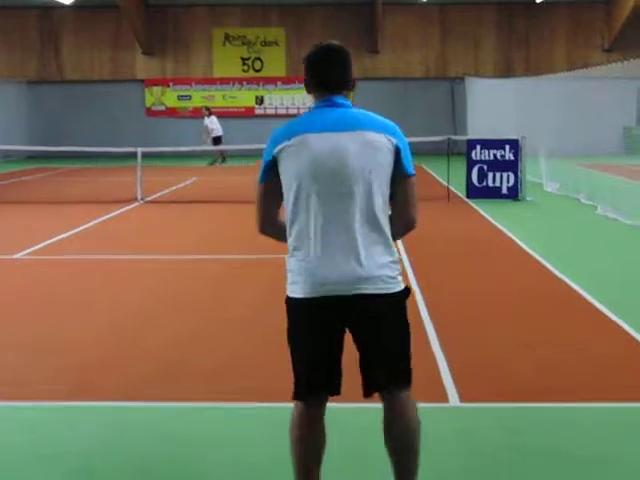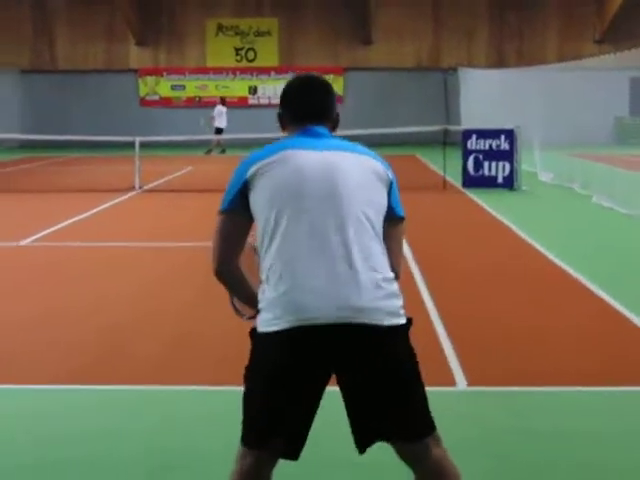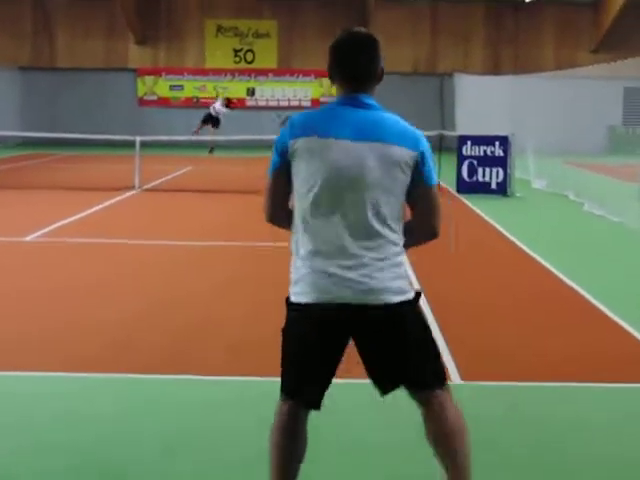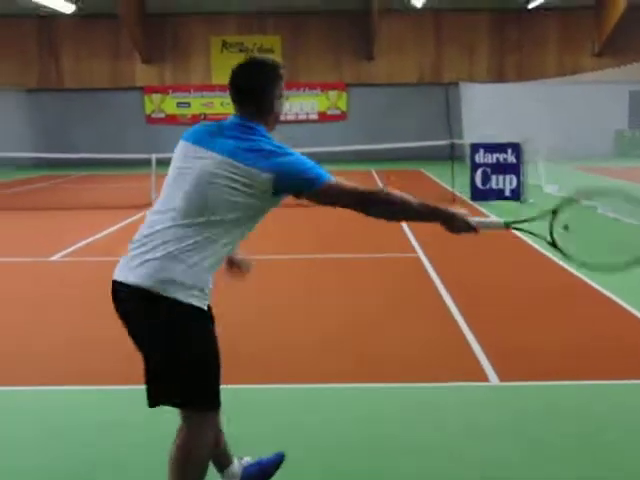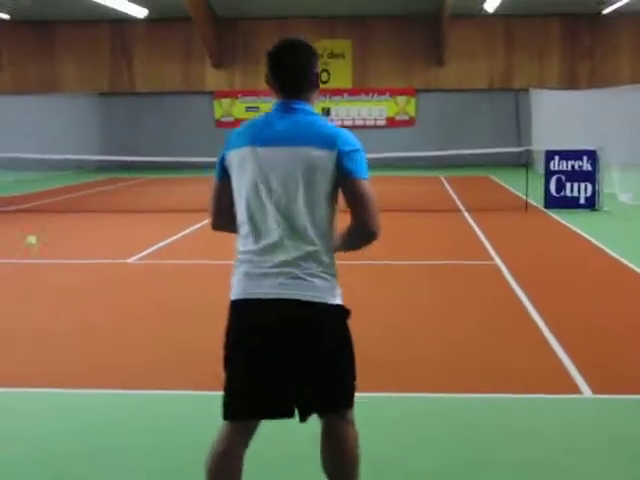
dt=1s
person 1, frame 1
left shoulder: (284, 139)
right shoulder: (387, 132)
left elbow: (266, 224)
right elbow: (407, 218)
left hip: (310, 288)
right hip: (379, 284)
left knee: (309, 403)
right knee: (397, 393)
person 1, frame 2
left shoulder: (257, 164)
right shoulder: (375, 163)
left elbow: (223, 265)
right elbow: (393, 265)
left wrist: (259, 304)
left hip: (289, 323)
right hip: (377, 318)
person 1, frame 3
left shoulder: (296, 131)
right shoulder: (409, 139)
left elbow: (274, 214)
right elbow: (429, 227)
left hip: (313, 293)
right hip: (386, 293)
left knee: (294, 402)
right knee: (433, 394)
person 1, frame 4
left shoulder: (195, 135)
right shoulder: (278, 161)
right elbow: (365, 198)
right wrist: (439, 214)
left hip: (131, 279)
right hip: (172, 292)
left knee: (199, 400)
right knee: (198, 414)
person 1, frame 5
left shoulder: (239, 139)
right shoulder: (337, 141)
left elbow: (220, 219)
right elbow: (368, 228)
left hip: (249, 298)
right hip: (311, 298)
left knee: (239, 425)
right knee: (336, 418)
